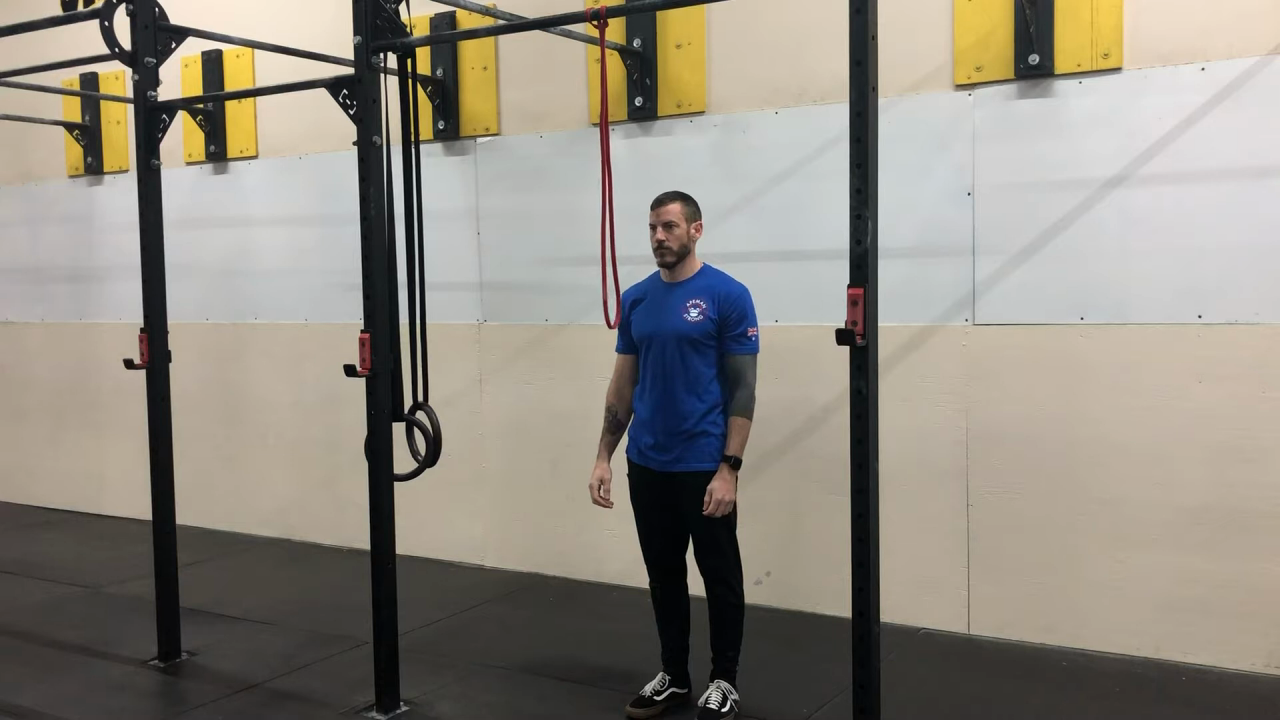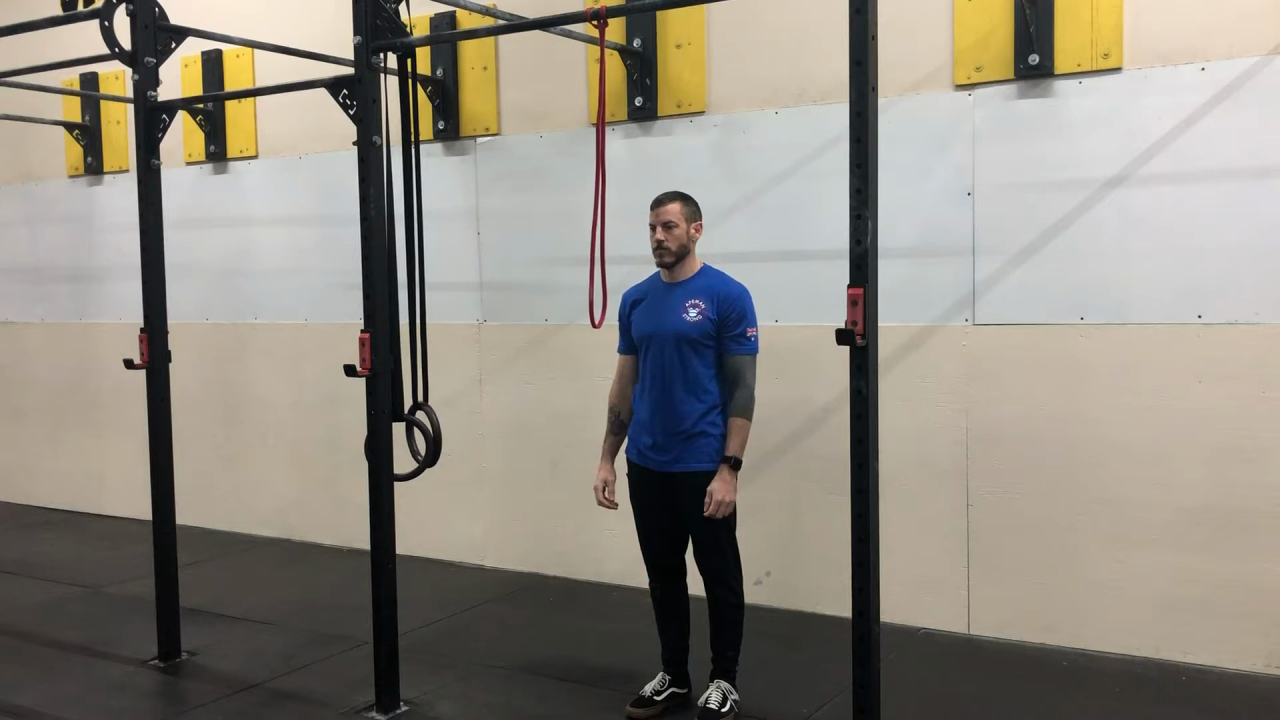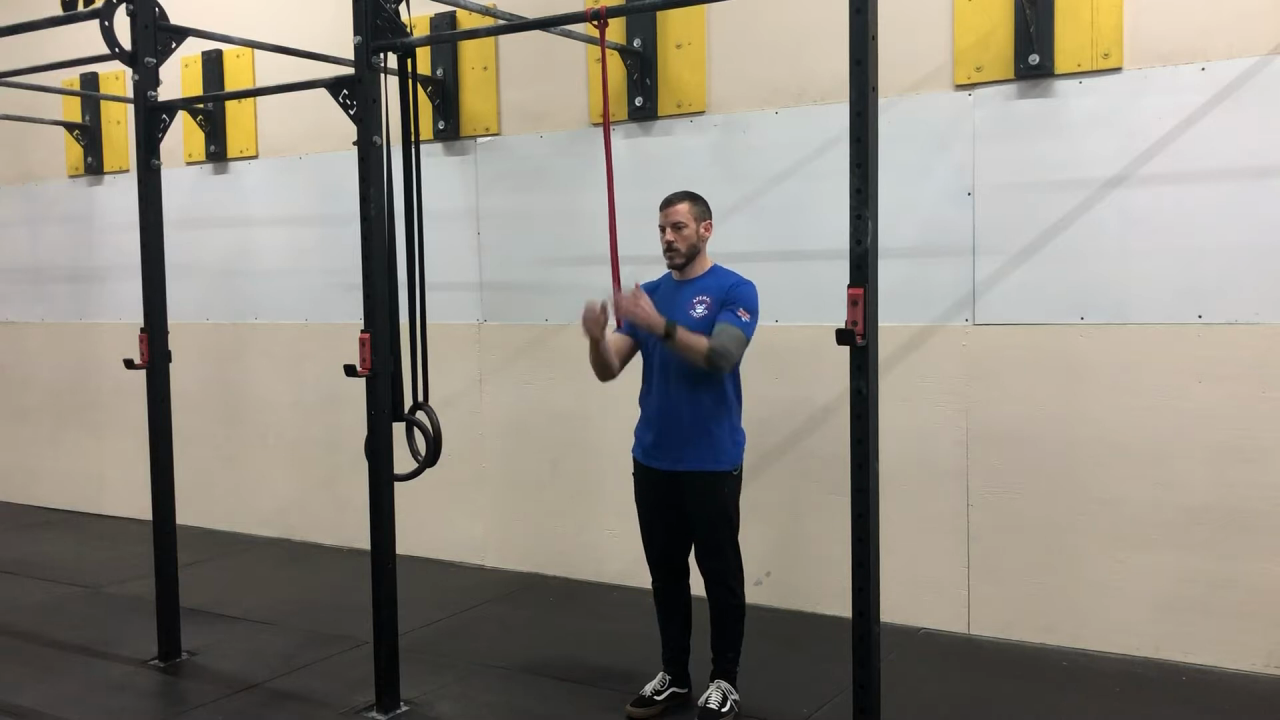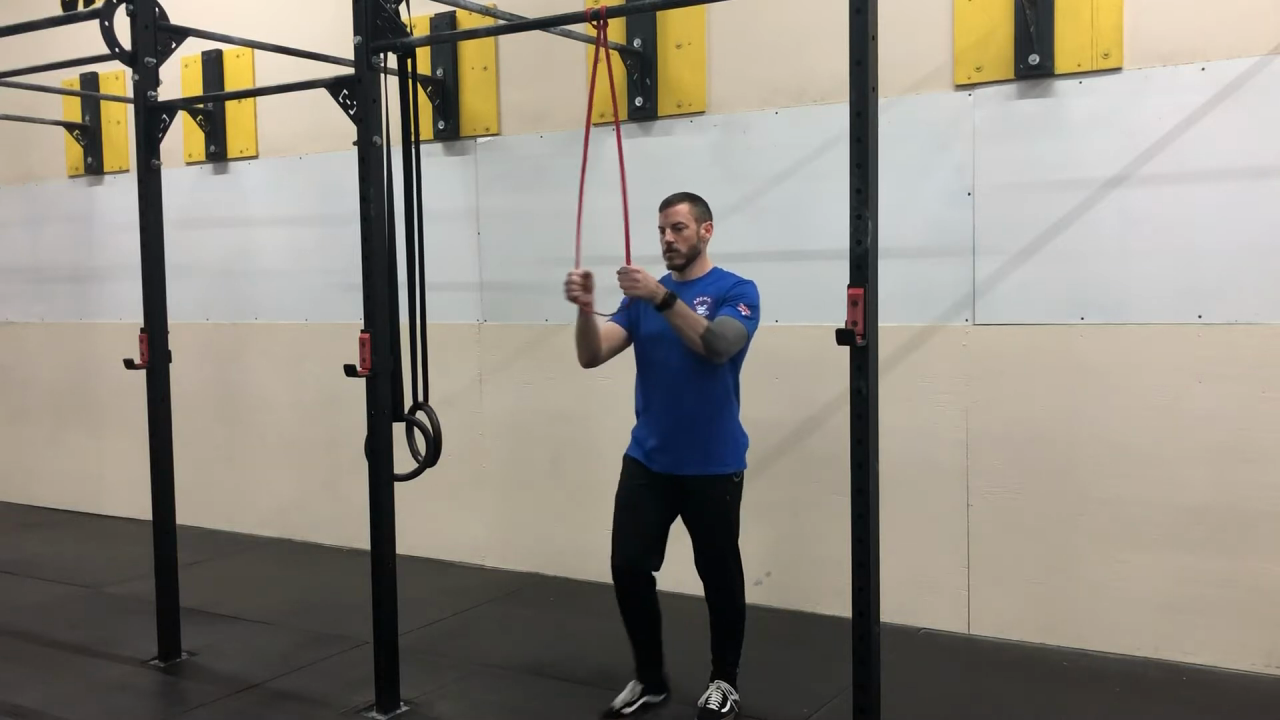
dt=0.5s
person 1, frame 1
left shoulder: (727, 295)
right shoulder: (635, 299)
left elbow: (742, 388)
right elbow: (623, 385)
left wrist: (729, 468)
right wrist: (603, 456)
left hip: (705, 466)
right hip: (648, 464)
left knee: (720, 577)
right knee: (664, 575)
right ankle: (674, 676)
person 1, frame 2
left shoulder: (727, 296)
right shoulder: (635, 299)
left elbow: (741, 389)
right elbow: (624, 386)
left wrist: (728, 469)
right wrist: (607, 459)
left hip: (703, 466)
right hip: (647, 464)
left knee: (719, 576)
right knee: (663, 576)
right ankle: (673, 676)
person 1, frame 3
left shoulder: (734, 290)
right shoulder: (648, 295)
left elbow: (720, 356)
right elbow: (608, 368)
left wrist: (660, 325)
right wrist: (596, 334)
left hip: (711, 462)
right hip: (652, 460)
left knee: (720, 574)
right knee: (665, 573)
right ankle: (674, 675)
person 1, frame 4
left shoulder: (736, 291)
right shoulder: (641, 299)
left elbow: (717, 346)
right elbow: (592, 356)
left wrist: (663, 298)
right wrist: (585, 306)
left hip: (713, 464)
right hip: (647, 460)
left knee: (719, 577)
right knee: (628, 568)
